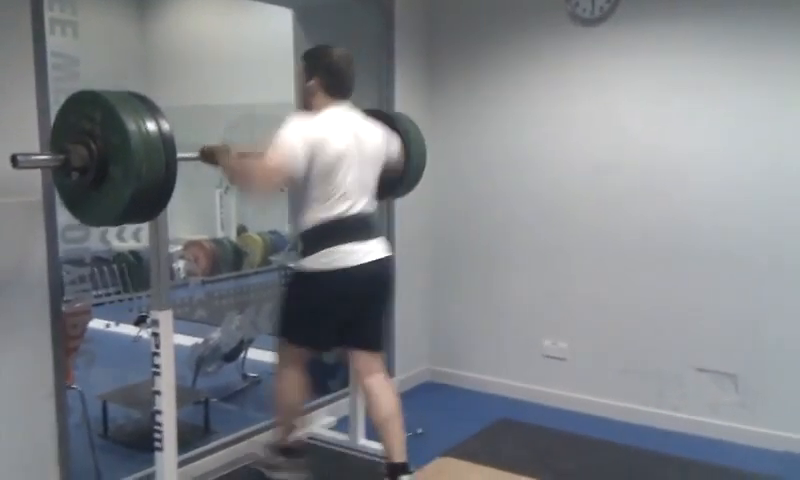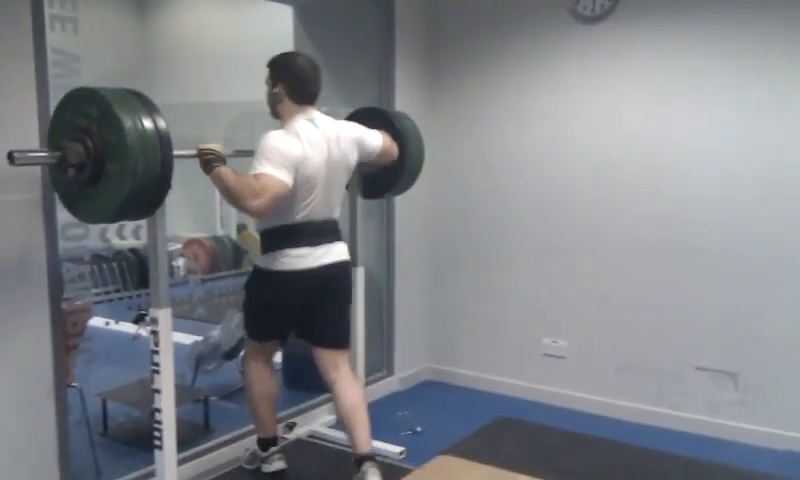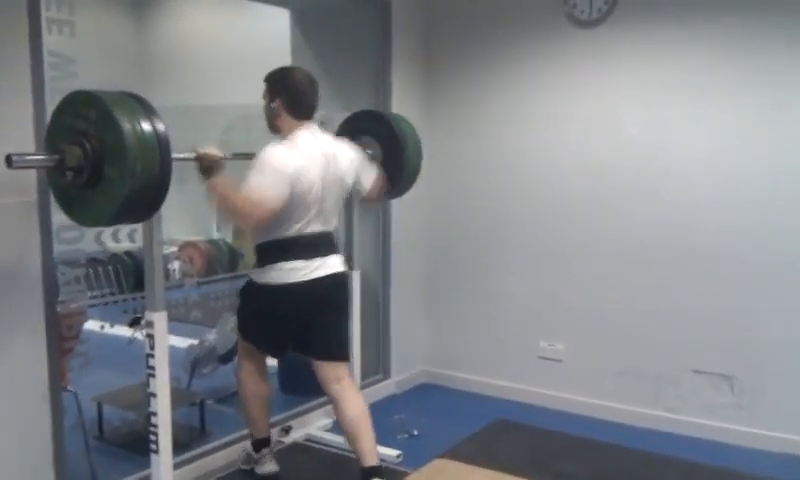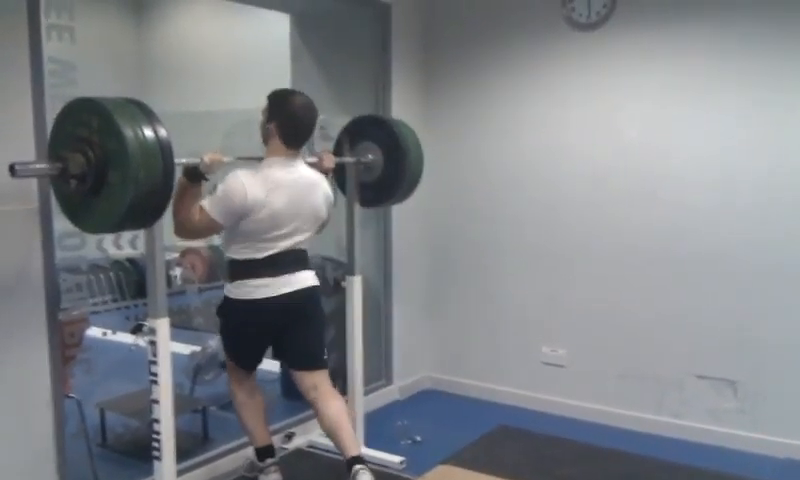
dt=0.4s
person 1, frame 1
left shoulder: (307, 129)
right shoulder: (373, 130)
left elbow: (264, 178)
right elbow: (396, 158)
left wrist: (228, 161)
left hip: (327, 268)
right hip: (374, 262)
left knee: (291, 359)
right knee: (372, 371)
person 1, frame 2
left shoulder: (280, 142)
right shoulder: (346, 133)
left elbow: (256, 200)
right elbow: (391, 150)
left wrist: (215, 165)
left hip: (285, 269)
right hip: (334, 264)
left knee: (257, 355)
right knee: (337, 367)
person 1, frame 3
left shoulder: (279, 157)
right shoulder: (343, 151)
left elbow: (249, 216)
right elbow: (375, 190)
left wrist: (213, 172)
left hip: (279, 282)
right hip: (330, 277)
left knee: (250, 358)
right knee: (339, 381)
person 1, frame 4
left shoulder: (243, 185)
right shoulder: (320, 186)
left elbow: (187, 226)
left wrist: (193, 177)
left hip: (251, 299)
right hip: (302, 292)
left knee: (240, 376)
right knee: (318, 388)
